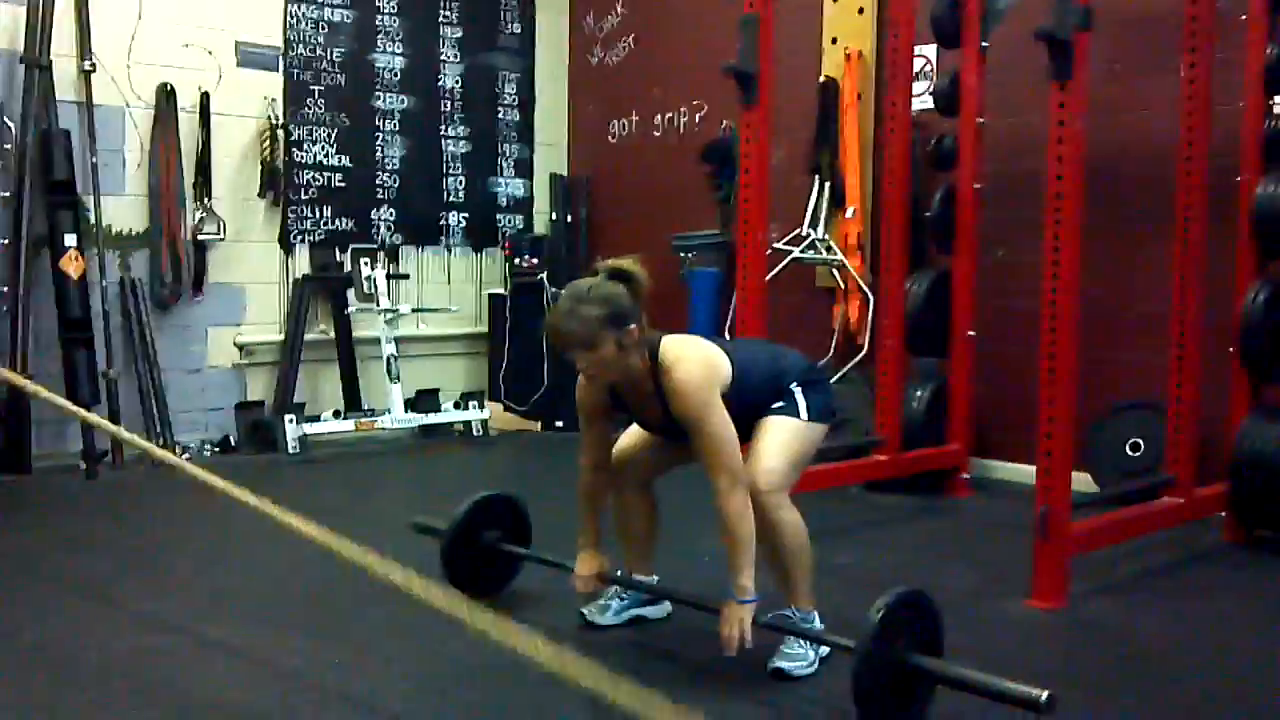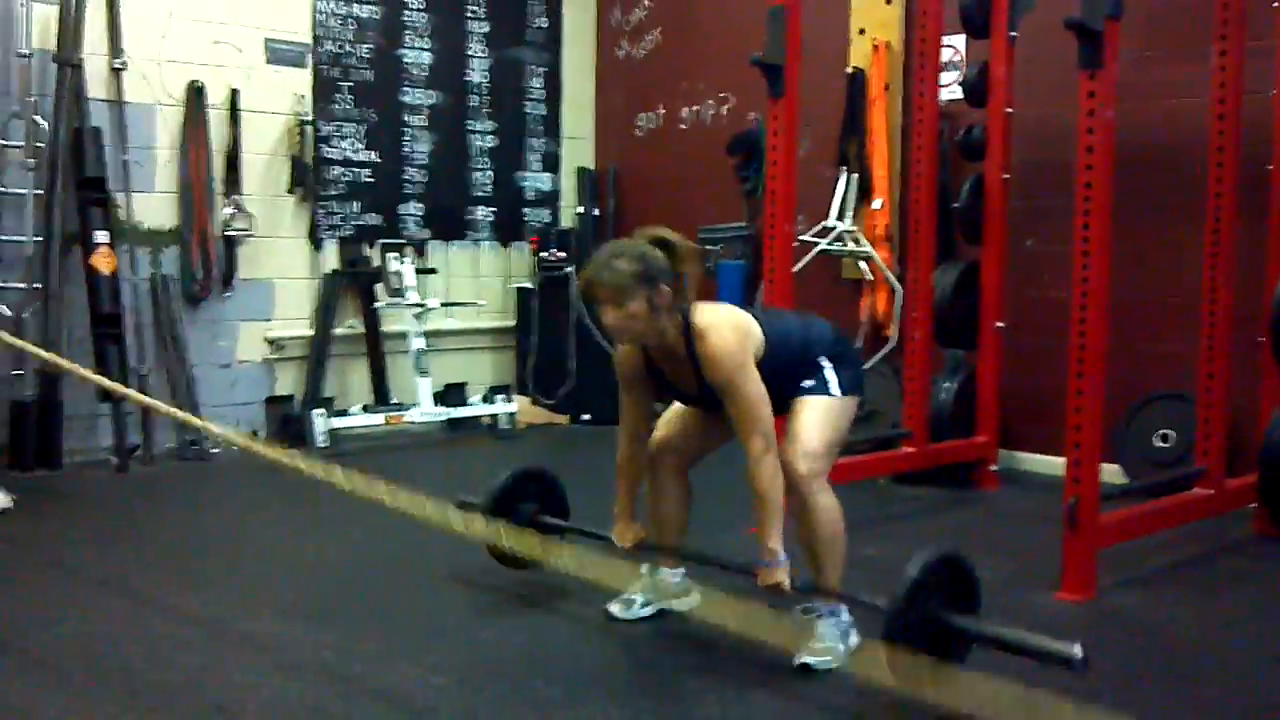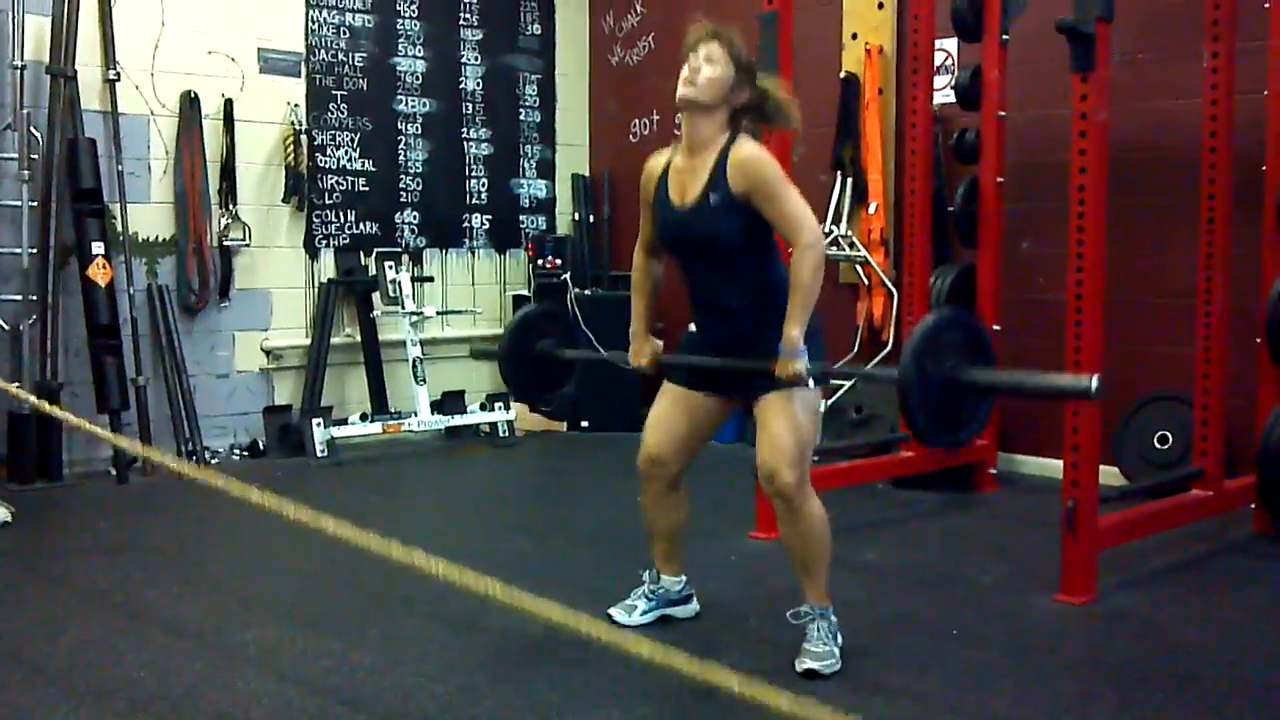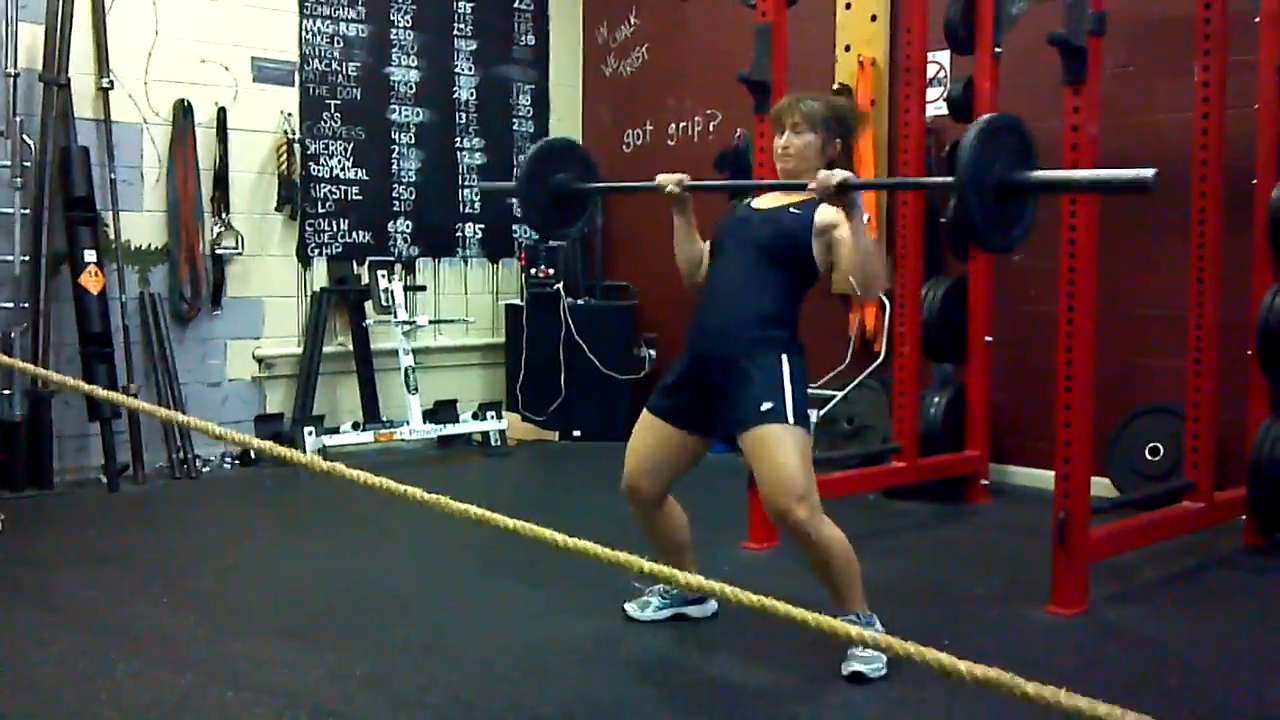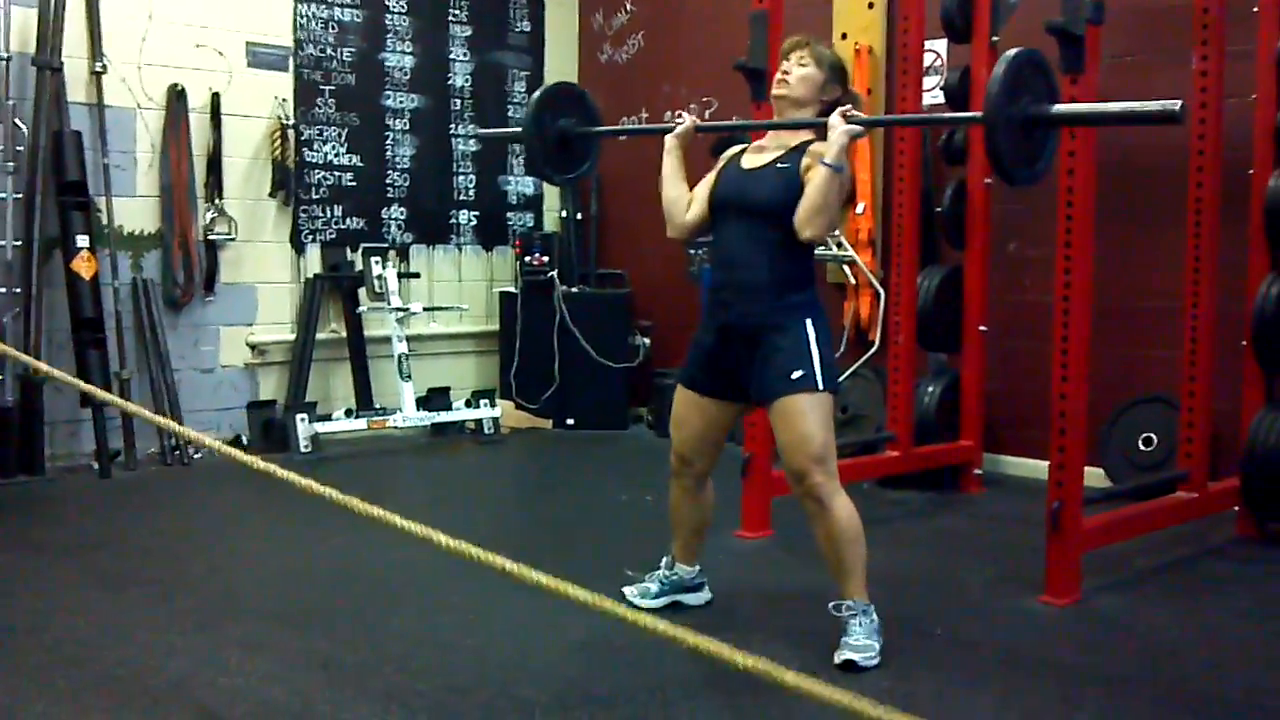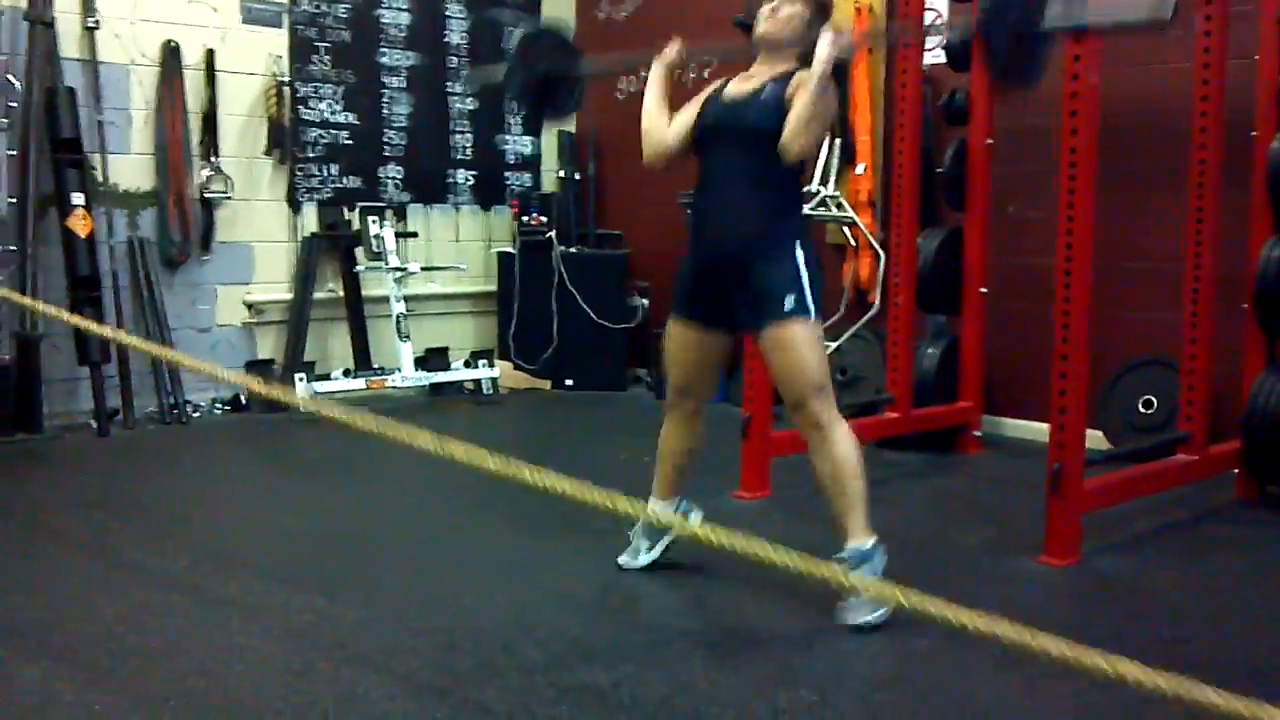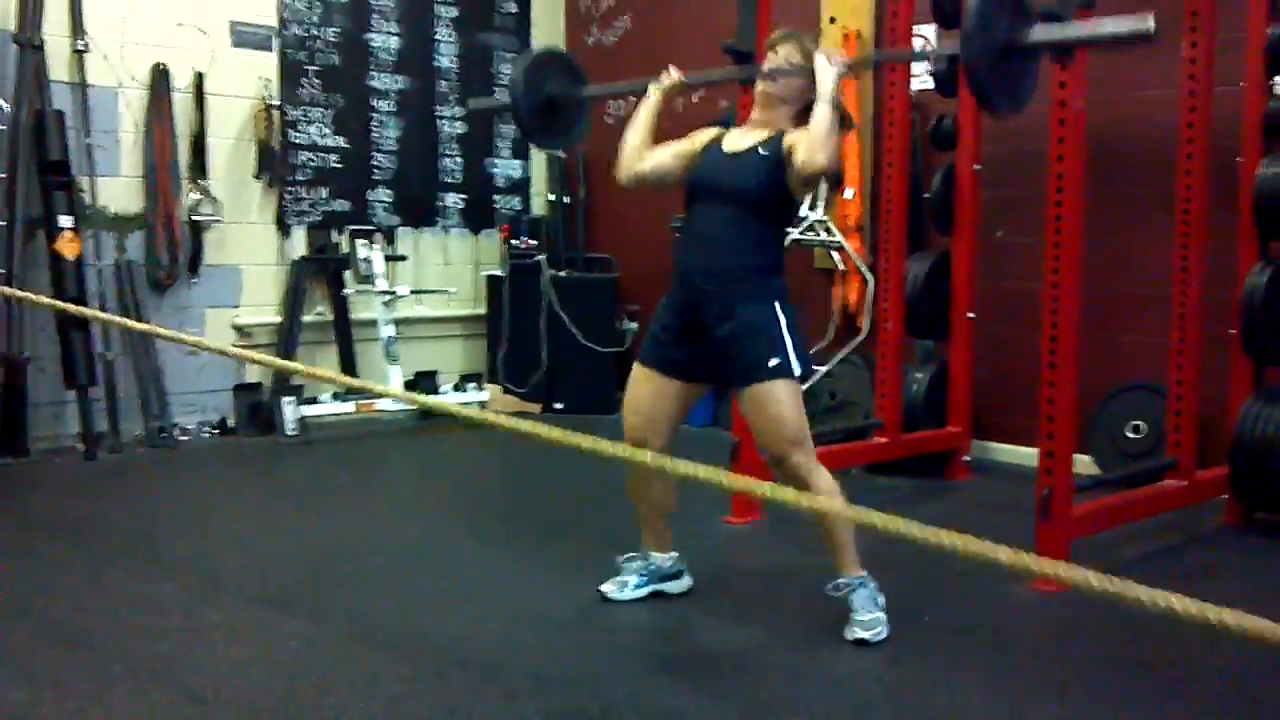
dt=0.7s
person 1, frame 1
left shoulder: (684, 374)
right shoulder: (594, 385)
left elbow: (731, 486)
right elbow: (595, 466)
left wrist: (744, 594)
right wrist: (589, 548)
left hip: (790, 388)
right hip: (731, 396)
left knee: (764, 487)
right knee: (624, 463)
left ankle: (804, 621)
right ankle: (642, 587)
person 1, frame 2
left shoulder: (718, 342)
right shoulder: (633, 352)
left elbow: (761, 450)
right elbow: (634, 436)
left wrist: (773, 552)
right wrist: (625, 518)
left hip: (820, 363)
right hip: (754, 375)
left knee: (803, 471)
right knee: (666, 452)
left ankle: (834, 616)
right ankle: (668, 580)
person 1, frame 3
left shoulder: (747, 160)
right shoulder: (658, 168)
left elbow: (809, 243)
right elbow: (648, 251)
left wrist: (793, 343)
right wrist: (640, 332)
left hip: (775, 341)
right hip: (709, 341)
left knee: (784, 478)
right knee: (656, 465)
left ankle: (820, 617)
right ankle: (669, 585)
person 1, frame 4
left shoulder: (827, 213)
right shoulder: (751, 202)
left elbow: (866, 284)
right elbow: (694, 269)
left wrist: (846, 206)
right wrist: (679, 210)
left hip: (764, 366)
right hip: (696, 363)
left knee: (795, 511)
right knee: (640, 487)
left ankle: (862, 625)
right ankle: (684, 589)
person 1, frame 5
left shoulder: (818, 155)
right shoulder: (735, 155)
left elbow: (810, 228)
right elbow: (681, 223)
left wrist: (837, 147)
right wrist: (673, 148)
left hip: (788, 330)
right hip: (720, 327)
left knee: (814, 478)
right knee: (686, 463)
left ankle: (858, 613)
right ankle: (683, 574)
person 1, frame 6
left shoulder: (807, 84)
right shoulder: (720, 90)
left elbow: (797, 145)
right elbow: (657, 147)
left wrist: (823, 63)
right wrist: (658, 75)
left hip: (774, 261)
right hip: (707, 264)
left knee: (813, 408)
right knee: (683, 396)
left ankle: (862, 552)
right ankle: (665, 516)
person 1, frame 7
left shoulder: (795, 145)
right shoulder: (712, 139)
left elbow: (820, 160)
right elbow: (631, 170)
left wrist: (828, 83)
right wrist: (656, 96)
left hip: (753, 313)
right hip: (684, 309)
left knee: (794, 459)
right knee: (639, 440)
left ankle: (859, 587)
right ankle: (660, 562)
